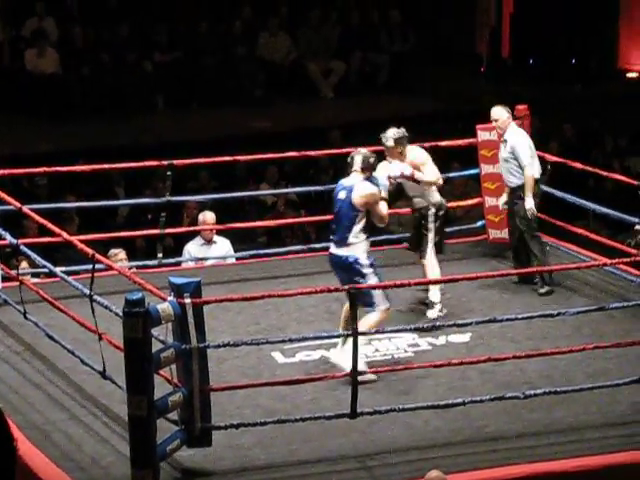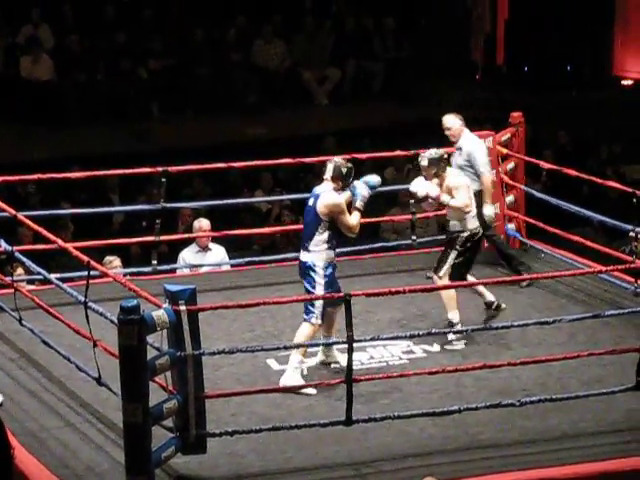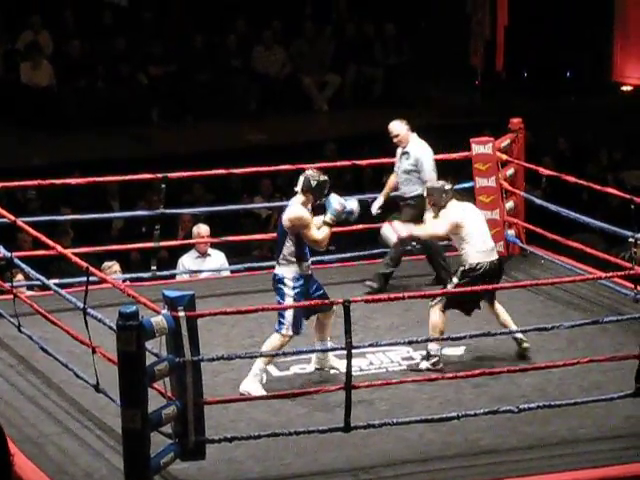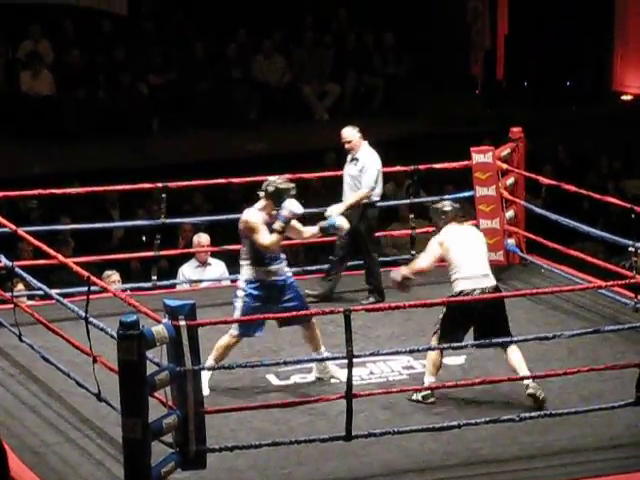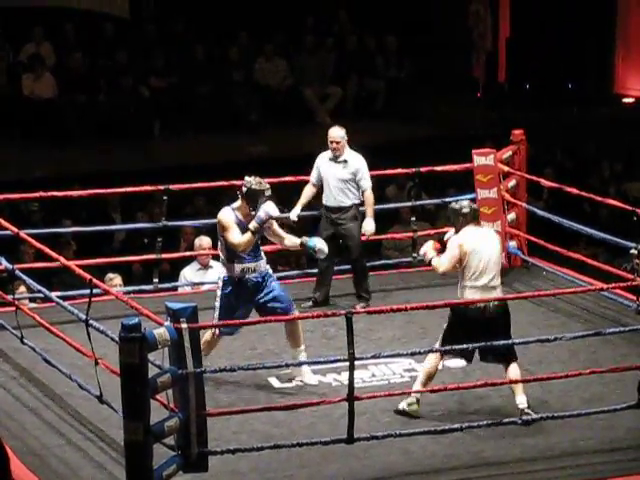
dt=0.5s
person 1, frame 1
left shoulder: (340, 185)
right shoulder: (369, 190)
right elbow: (381, 220)
right wrist: (382, 194)
left hip: (336, 254)
right hip: (354, 257)
left knee: (355, 300)
right knee: (380, 308)
left ankle: (345, 345)
right ankle: (349, 353)
person 1, frame 2
left shoulder: (320, 191)
right shoulder: (333, 199)
right elbow: (352, 229)
left wrist: (356, 190)
right wrist: (359, 202)
left hip: (315, 259)
right hip: (317, 263)
left knee: (334, 305)
right knee: (314, 318)
left ankle: (327, 353)
right ankle: (292, 373)
person 1, frame 3
left shoulder: (299, 207)
right shoulder: (298, 213)
left elbow: (313, 227)
right elbow: (320, 242)
left wrist: (339, 212)
right wrist: (331, 216)
left hip: (301, 273)
right hip: (289, 277)
left knee: (326, 310)
right knee: (286, 332)
left ankle: (323, 357)
right ankle: (252, 380)
person 1, frame 4
left shoulder: (279, 212)
right shoulder: (251, 217)
left elbow: (302, 233)
right elbow: (269, 247)
left wrist: (325, 226)
right wrist: (282, 221)
left hip: (280, 278)
right hip: (255, 282)
left knee: (308, 321)
right knee: (238, 333)
left ankle: (323, 366)
right ankle: (205, 372)
person 1, frame 5
left shoulder: (261, 212)
right shoulder: (226, 216)
left elbow: (282, 239)
right elbow: (241, 246)
left wrist: (305, 243)
right wrist: (258, 223)
left hip: (262, 275)
right hip: (235, 281)
left knee: (291, 315)
right knee: (219, 331)
left ankle: (301, 365)
person 2, frame 1
left shoulder: (417, 156)
right shoulder: (395, 157)
left elbow: (437, 180)
right elbow: (392, 181)
left wrist: (413, 174)
right wrist: (385, 174)
left hip: (431, 208)
right hip: (420, 208)
left knee: (427, 253)
right knee: (419, 249)
left ankle: (436, 304)
right ankle: (430, 285)
person 2, frame 2
left shoulder: (454, 179)
right shoulder: (439, 179)
left elbow: (465, 206)
right elbow: (430, 206)
left wrist: (440, 197)
right wrist: (425, 194)
left hip: (465, 233)
right hip: (463, 232)
left knee: (441, 277)
right knee: (459, 275)
left ankle: (456, 327)
right ankle: (491, 302)
person 2, frame 3
left shoulder: (450, 212)
right shoulder: (468, 208)
left elbow: (439, 231)
left wrist: (403, 231)
left hip: (476, 267)
right hip: (494, 263)
left knee: (437, 306)
right knee: (490, 302)
left ankle: (433, 357)
right ankle: (519, 338)
person 2, frame 4
left shoulder: (442, 238)
right shoulder: (475, 232)
left elbow: (423, 264)
left wrist: (403, 273)
left hip: (464, 295)
right hip: (490, 290)
left knee: (438, 341)
right knee: (507, 342)
left ankle: (426, 390)
right ankle: (530, 385)
person 2, frame 5
left shoulder: (459, 240)
right shoulder: (493, 235)
left elbow: (443, 268)
left wrist: (430, 255)
left hip: (469, 306)
right hip: (496, 305)
left knee: (437, 351)
right knee: (509, 359)
left ankle: (413, 400)
right ankle: (523, 407)
person 3, frame 1
left shoulder: (517, 137)
right shoulder: (506, 138)
left elbow: (529, 170)
left wrist: (529, 199)
right wrist: (506, 193)
left hip: (524, 192)
right hip: (515, 191)
left knee: (529, 234)
right knee: (515, 235)
left ankle: (545, 279)
right ankle: (526, 275)
person 3, frame 2
left shoulder: (473, 145)
right shoulder: (459, 145)
left elbow: (486, 176)
left wrist: (488, 204)
left hip: (476, 197)
left knee: (490, 236)
left ankle: (522, 270)
person 3, frame 3
left shoulder: (420, 150)
right shoulder: (401, 150)
left elbow: (431, 182)
right elbow: (395, 176)
right wrist: (381, 197)
left hip: (416, 202)
right hip: (408, 201)
left knee: (399, 240)
right knee: (427, 240)
left ankle: (381, 280)
right ankle: (444, 276)
person 3, frame 4
left shoulder: (369, 158)
right shoulder: (351, 157)
left elbow: (366, 190)
left wrist: (342, 206)
left hip: (364, 211)
right hip: (351, 210)
left knee: (367, 253)
right knee: (339, 251)
left ankle: (376, 293)
right ankle: (326, 290)
person 3, frame 5
left shoulder: (357, 160)
right shoulder: (322, 159)
left elbow: (367, 191)
right elbow: (312, 185)
left wrist: (369, 218)
right wrist: (298, 206)
left hip: (349, 214)
right hip: (328, 214)
left knee: (356, 256)
right knee: (325, 257)
left ankle: (363, 297)
right ankle: (320, 297)
